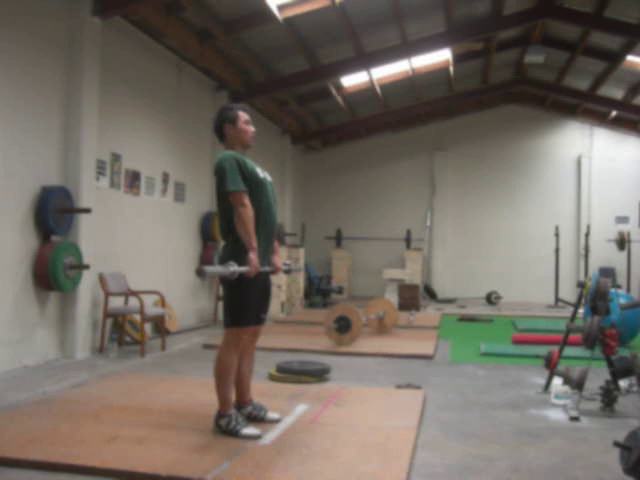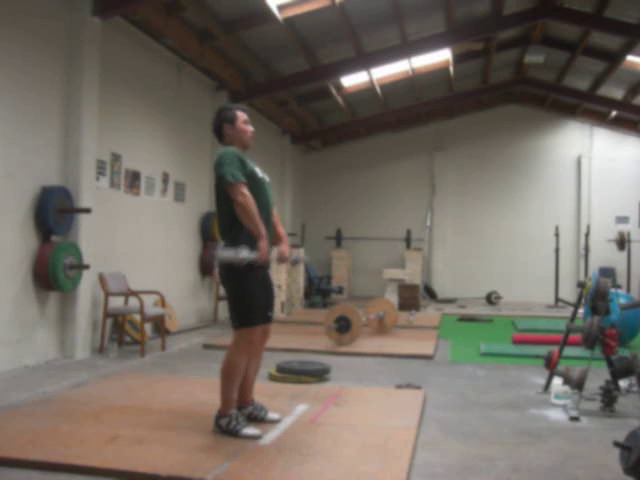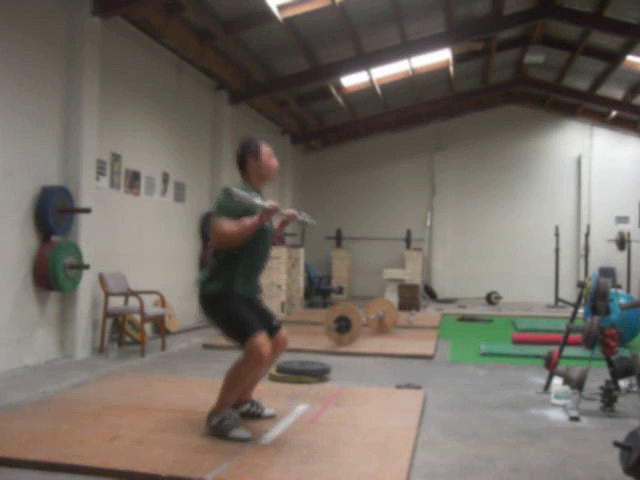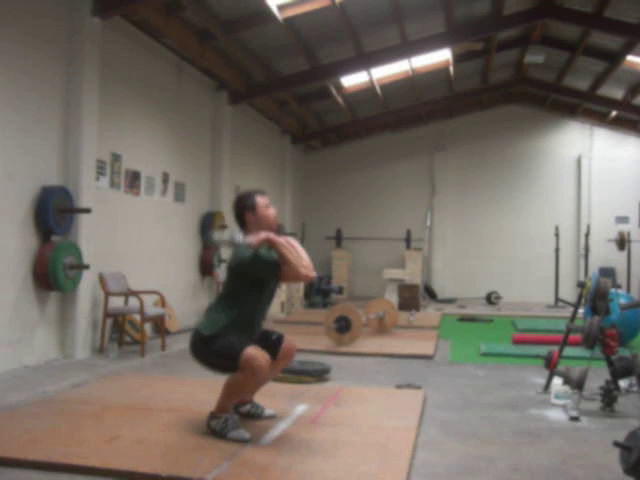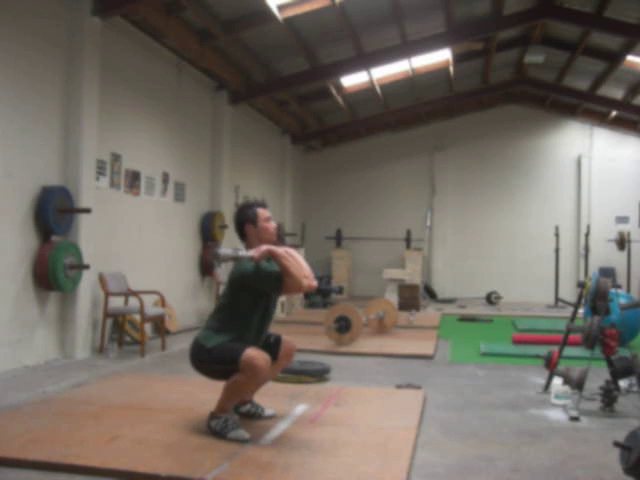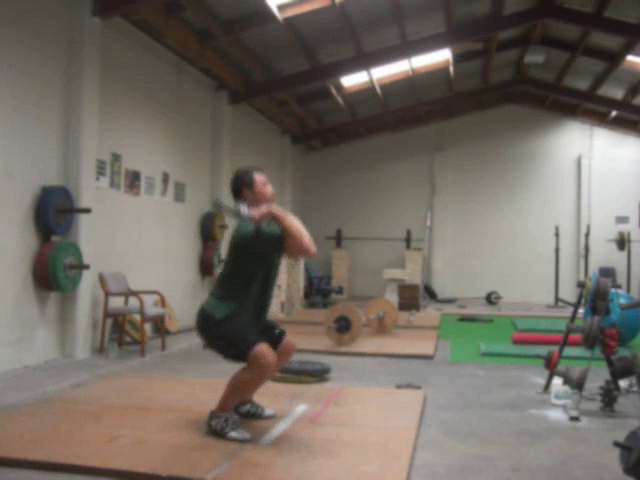
dt=0.2s
person 1, frame 1
left shoulder: (248, 164)
right shoulder: (229, 160)
right elbow: (242, 206)
left wrist: (274, 252)
right wrist: (251, 251)
left hip: (259, 264)
right hip: (243, 263)
left knee: (250, 337)
right knee: (236, 339)
left ankle: (245, 404)
right ankle: (226, 414)
person 1, frame 2
left shoulder: (245, 162)
right shoulder: (228, 156)
left elbow: (268, 208)
right elbow: (242, 197)
left wrist: (282, 241)
right wrist: (261, 239)
left hip: (257, 262)
right hip: (242, 262)
left knee: (260, 336)
right knee: (246, 338)
left ankle: (246, 404)
right ankle: (227, 414)
person 1, frame 3
left shoulder: (257, 199)
right shoulder: (237, 197)
left elbow: (263, 239)
right elbow: (220, 236)
left wrist: (281, 223)
right wrist: (258, 220)
left hip: (244, 291)
right hip: (221, 292)
left knee: (279, 340)
right knee: (260, 350)
left ankle: (242, 400)
right ankle: (220, 413)
person 1, frame 4
left shoulder: (267, 251)
right shoulder: (250, 256)
left elbow: (309, 273)
right elbow: (301, 274)
left wrist: (284, 243)
right wrist: (275, 240)
left hip: (237, 331)
right hip: (211, 340)
left knee: (287, 350)
right knee: (259, 361)
left ankle: (242, 400)
right ankle: (220, 415)
person 1, frame 5
left shoulder: (266, 263)
right shoulder: (250, 268)
left elbow: (310, 283)
right elbow: (301, 285)
left wrist: (288, 252)
right wrist: (276, 252)
right hip: (211, 349)
left knee: (286, 349)
right knee: (259, 362)
left ankle: (243, 400)
right ankle: (220, 416)
person 1, frame 6
left shoulder: (267, 228)
right shoulder: (252, 231)
left elbow: (308, 248)
right elbow: (304, 249)
left wrist: (285, 217)
right wrist: (277, 213)
left hip: (243, 315)
right hip: (219, 319)
left knee: (286, 347)
right knee: (265, 359)
left ankle: (242, 400)
right ankle: (220, 415)
